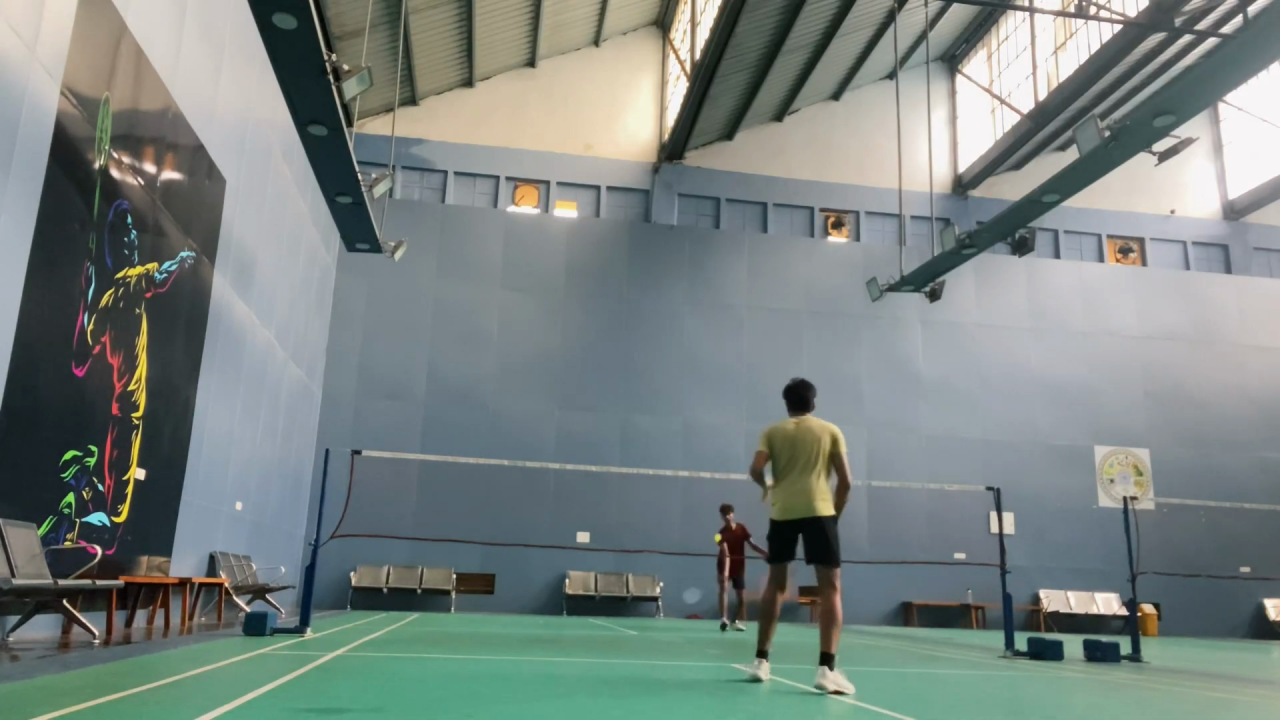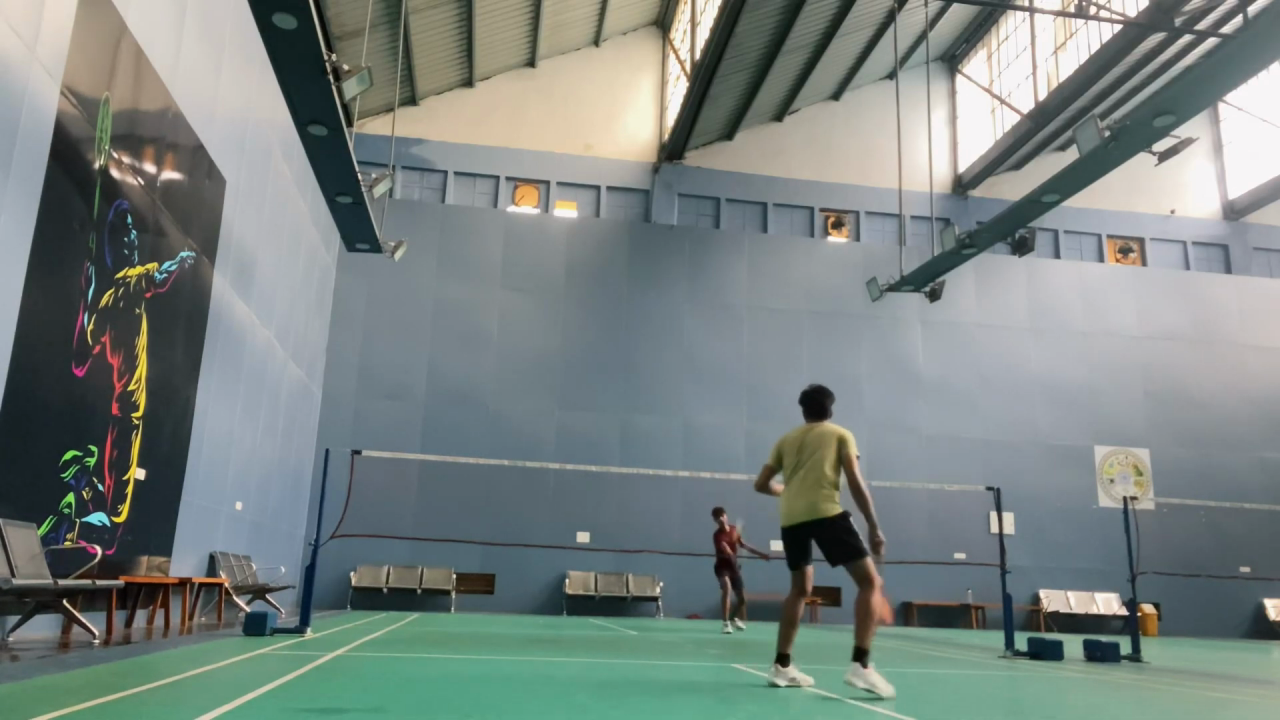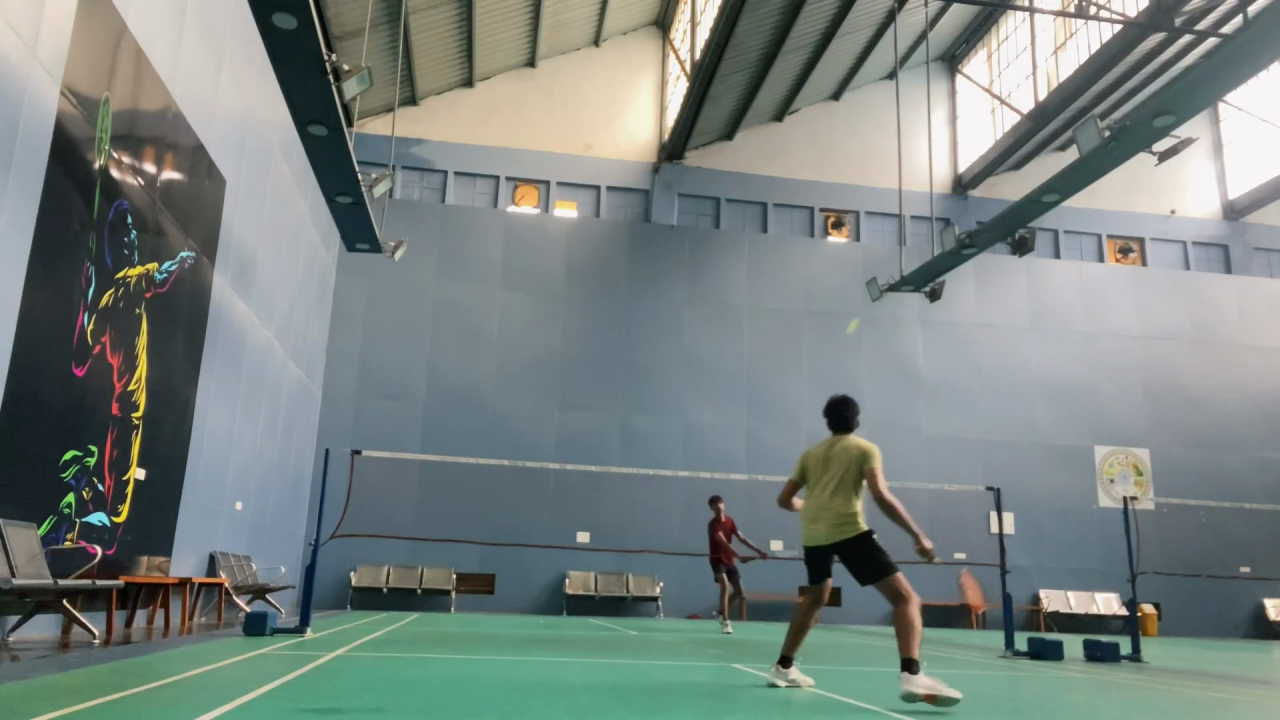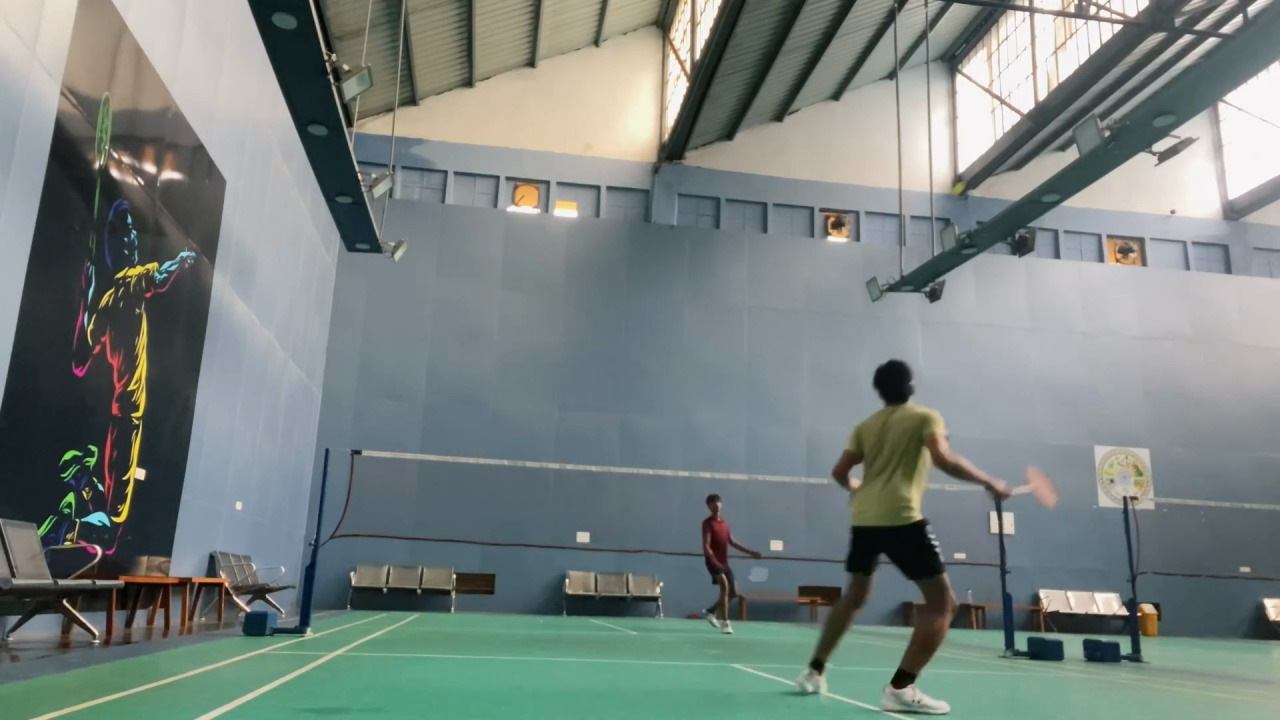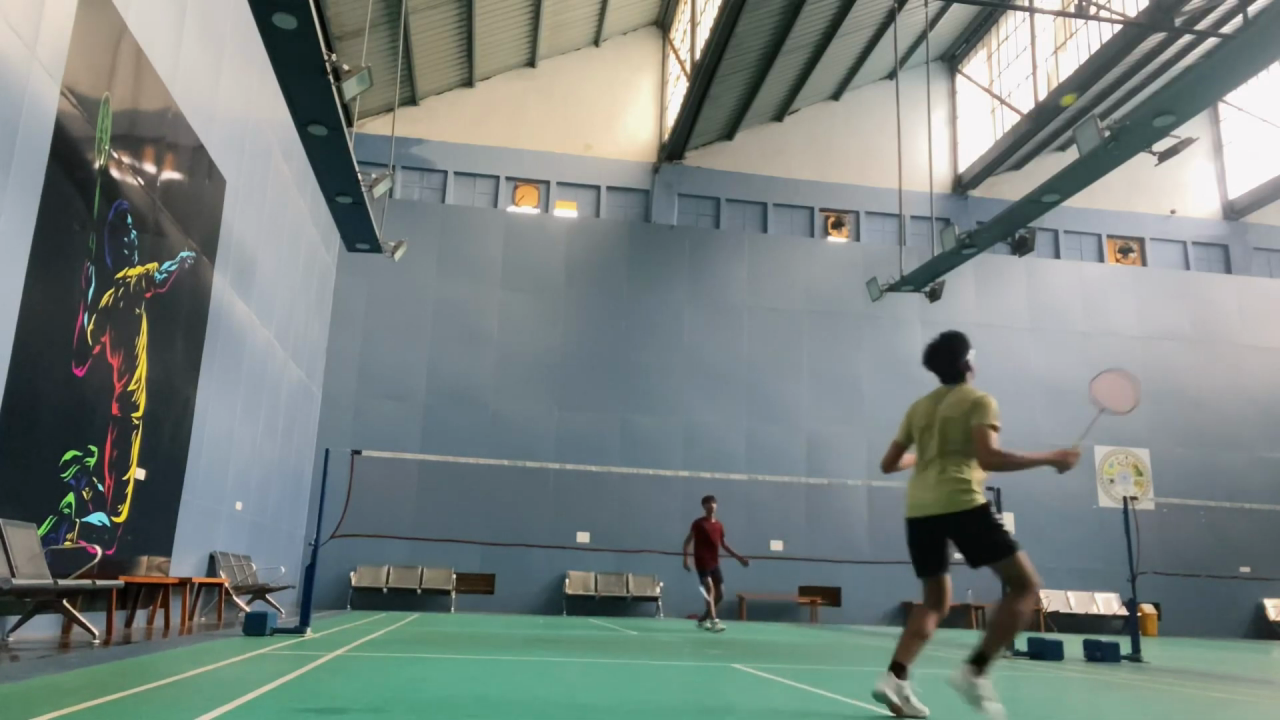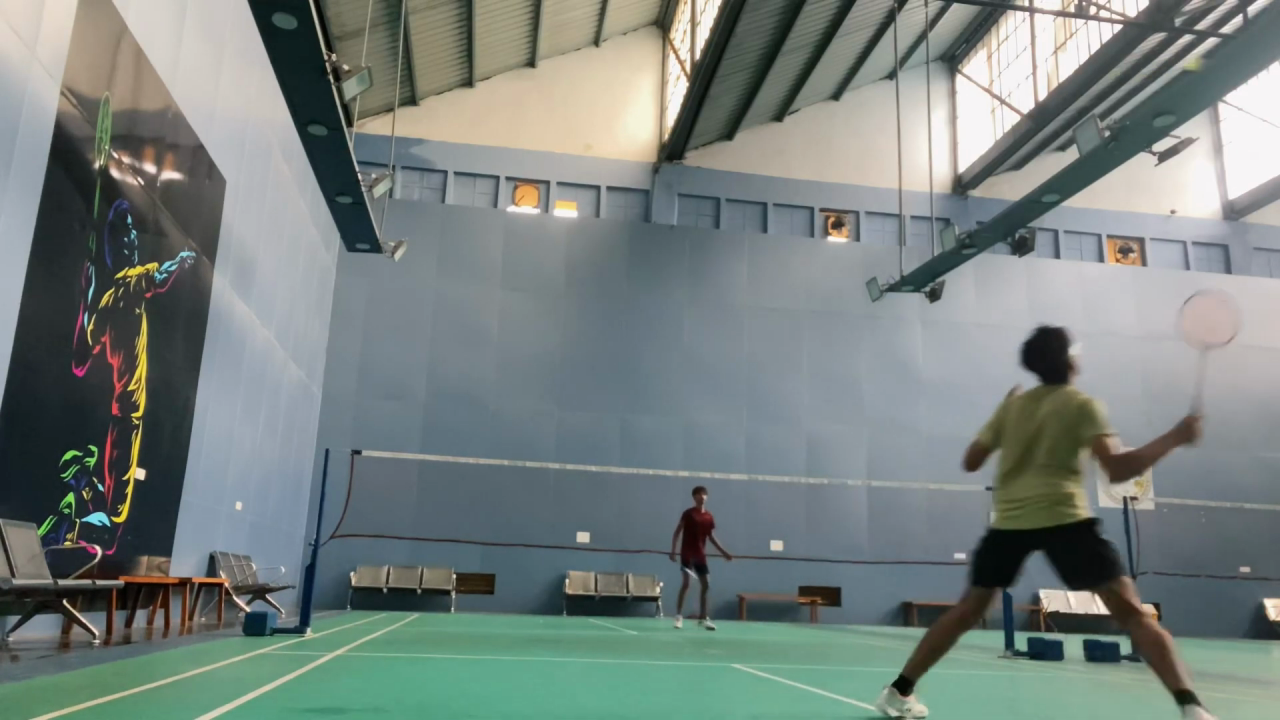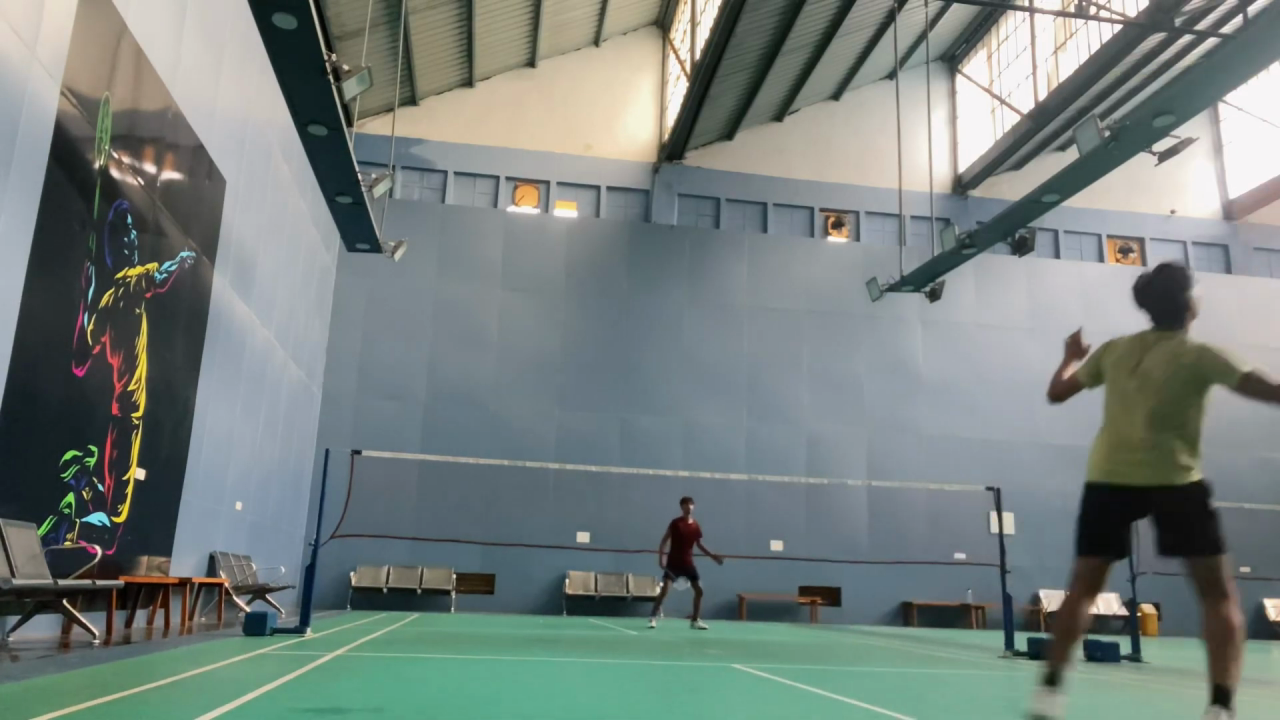
dt=0.2s
person 1, frame 1
left shoulder: (774, 432)
right shoulder: (830, 431)
left elbow: (756, 471)
right elbow: (845, 482)
right wrist: (834, 517)
left hip: (782, 513)
right hip: (819, 511)
left knee: (776, 583)
right knee: (830, 590)
left ankle: (761, 659)
right ankle: (827, 668)
person 1, frame 2
left shoulder: (786, 440)
right shoulder: (841, 435)
left elbow: (762, 483)
right elbow: (856, 483)
right wrist: (875, 528)
left hip: (790, 518)
right hip: (826, 514)
left knee: (802, 589)
right knee: (869, 583)
left ankle: (782, 666)
right ankle: (860, 665)
person 1, frame 3
left shoulder: (810, 454)
right shoulder: (865, 449)
left elbow: (784, 499)
right elbow: (882, 497)
right wrist: (918, 536)
left hip: (814, 536)
right hip: (849, 532)
left knee: (815, 597)
right knee: (906, 599)
left ankle: (783, 667)
right ankle: (912, 678)
person 1, frame 4
left shoulder: (866, 425)
right shoulder: (925, 417)
left elbow: (839, 474)
right elbow: (943, 460)
right wrist: (989, 483)
left hip: (864, 519)
right hip: (901, 518)
left knee: (854, 597)
right knee: (941, 605)
left ankle: (815, 671)
right ankle: (900, 688)
person 1, frame 5
left shoulder: (917, 408)
right shoulder: (978, 401)
left elbow: (888, 463)
right elbow: (989, 458)
right wrist: (1051, 458)
left hip: (920, 511)
right hip: (961, 504)
left knee: (936, 604)
right knee: (1024, 590)
left ankle: (895, 678)
right ankle: (974, 671)
person 1, frame 6
left shoulder: (1010, 407)
right shoulder: (1080, 404)
left elbow: (970, 462)
right elbow: (1117, 471)
right wrist: (1174, 437)
left hip: (1008, 521)
right hip: (1064, 518)
left knee: (968, 611)
right knee: (1132, 613)
person 1, frame 7
left shoulder: (1113, 350)
right shoulder: (1199, 356)
left elbow: (1056, 393)
left wrist: (1071, 358)
left hip: (1108, 479)
right hip: (1175, 479)
left knee: (1083, 590)
right knee: (1219, 594)
person 2, frame 1
left shoulder: (138, 277)
right shoulder: (101, 287)
left elbow: (159, 276)
right elbow: (81, 356)
left wrist: (177, 264)
right wrist: (86, 299)
left hip: (129, 391)
left knee: (120, 467)
left ankle: (112, 531)
person 2, frame 2
left shoulder: (138, 278)
right shoulder: (101, 286)
left elbow: (159, 277)
right elbow: (81, 356)
left wrist: (176, 265)
right wrist: (86, 300)
left hip: (128, 393)
left knee: (120, 469)
left ankle: (111, 531)
person 2, frame 3
left shoulder: (138, 278)
right shoulder: (100, 285)
left elbow: (159, 277)
right elbow: (81, 358)
left wrist: (177, 264)
right wrist: (86, 300)
left hip: (128, 394)
left knee: (120, 468)
left ankle: (111, 532)
person 2, frame 4
left shoulder: (138, 277)
right shoulder: (100, 286)
left elbow: (159, 277)
right elbow: (81, 358)
left wrist: (177, 264)
right wrist: (86, 300)
left hip: (129, 393)
left knee: (120, 470)
left ankle: (112, 530)
person 2, frame 5
left shoulder: (138, 277)
right shoulder: (102, 288)
left elbow: (159, 276)
right elbow: (81, 356)
left wrist: (177, 264)
right wrist: (86, 301)
left hip: (129, 393)
left knee: (121, 469)
left ankle: (112, 531)
person 2, frame 6
left shoulder: (138, 278)
right shoulder: (104, 290)
left elbow: (159, 276)
right elbow: (81, 358)
left wrist: (177, 264)
right wrist: (85, 301)
left hip: (129, 394)
right hip: (108, 394)
left knee: (121, 469)
right knee: (105, 468)
left ankle: (111, 533)
person 2, frame 7
left shoulder: (138, 278)
right shoulder: (106, 291)
left elbow: (159, 277)
right elbow: (81, 358)
left wrist: (177, 264)
right wrist: (86, 300)
left hip: (129, 396)
right hip: (112, 396)
left knee: (121, 470)
right knee: (108, 469)
left ankle: (111, 533)
